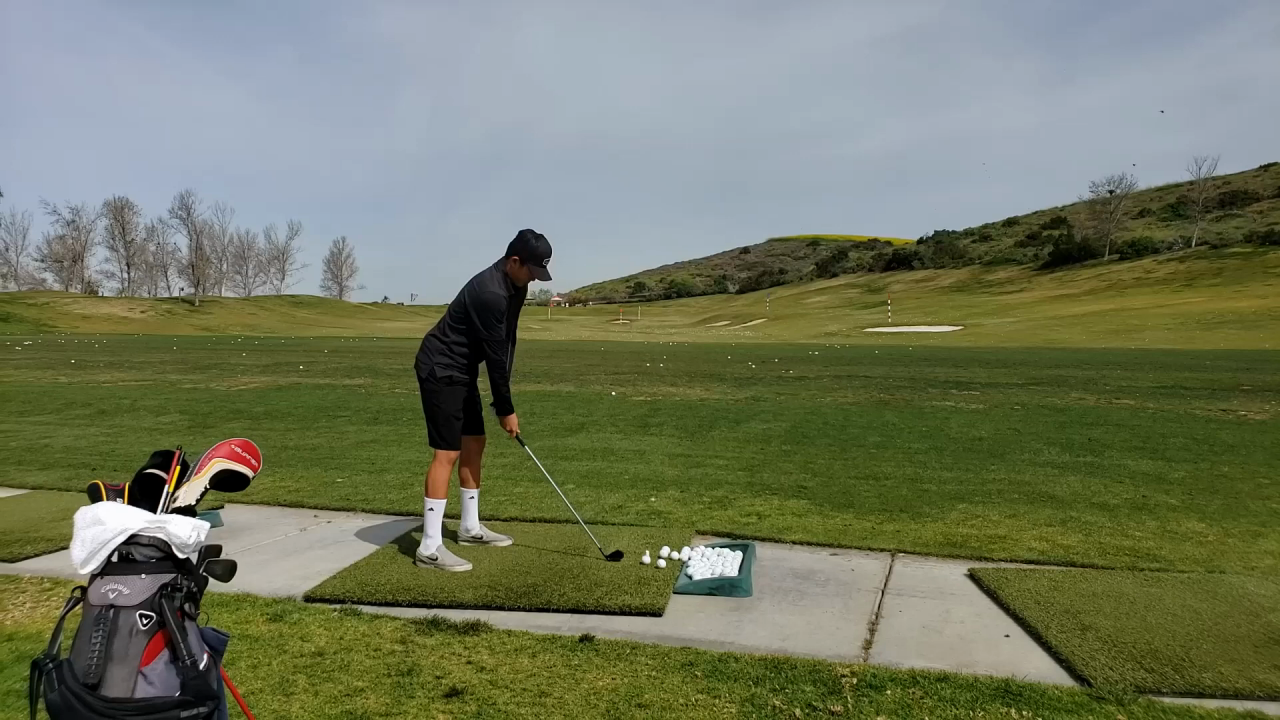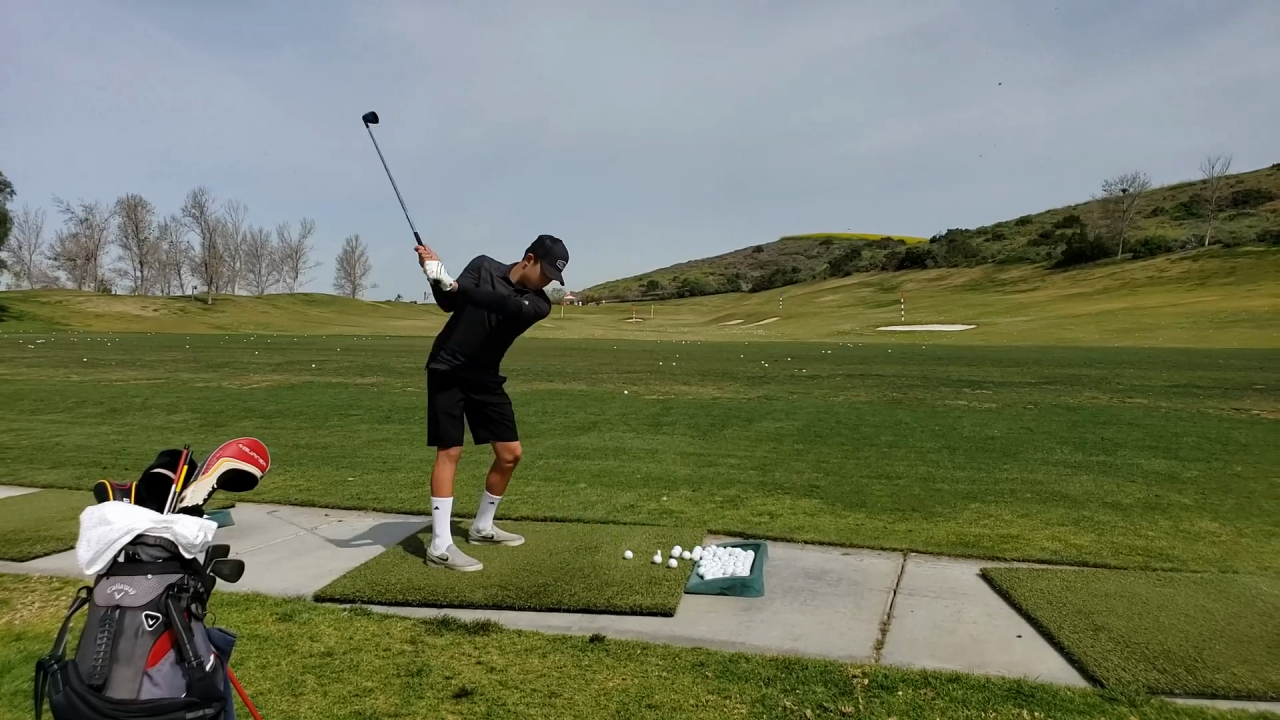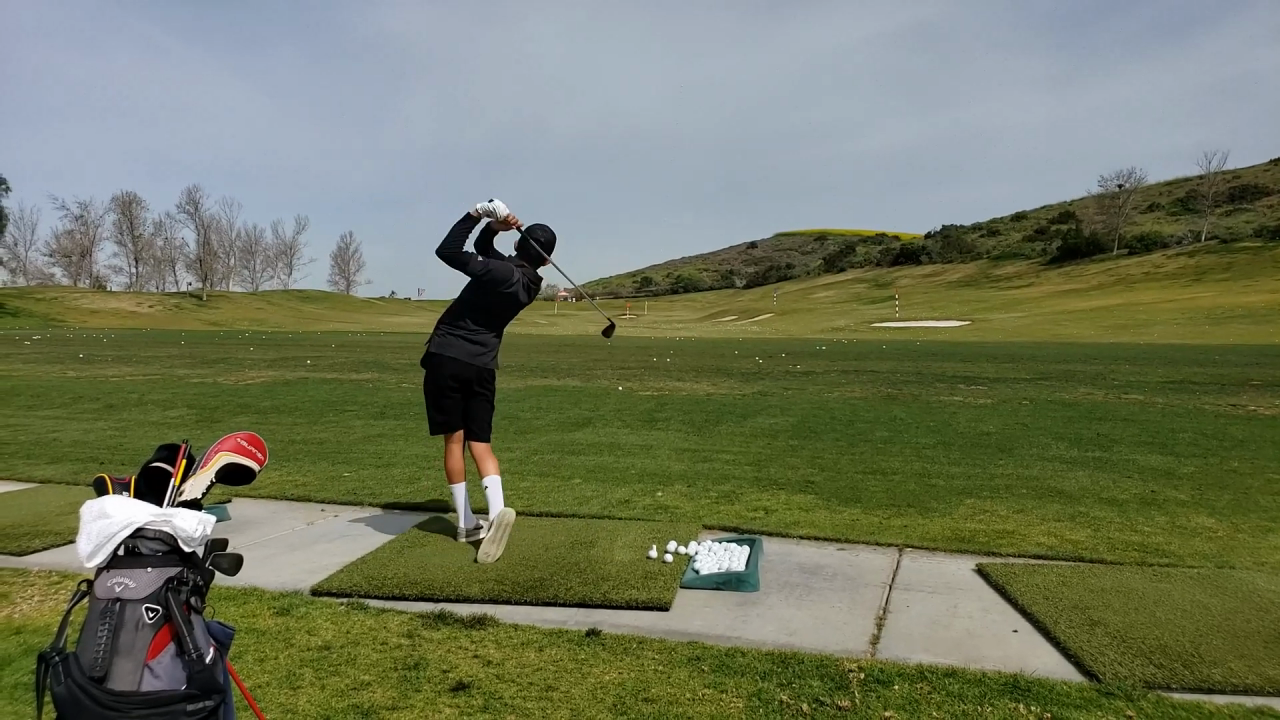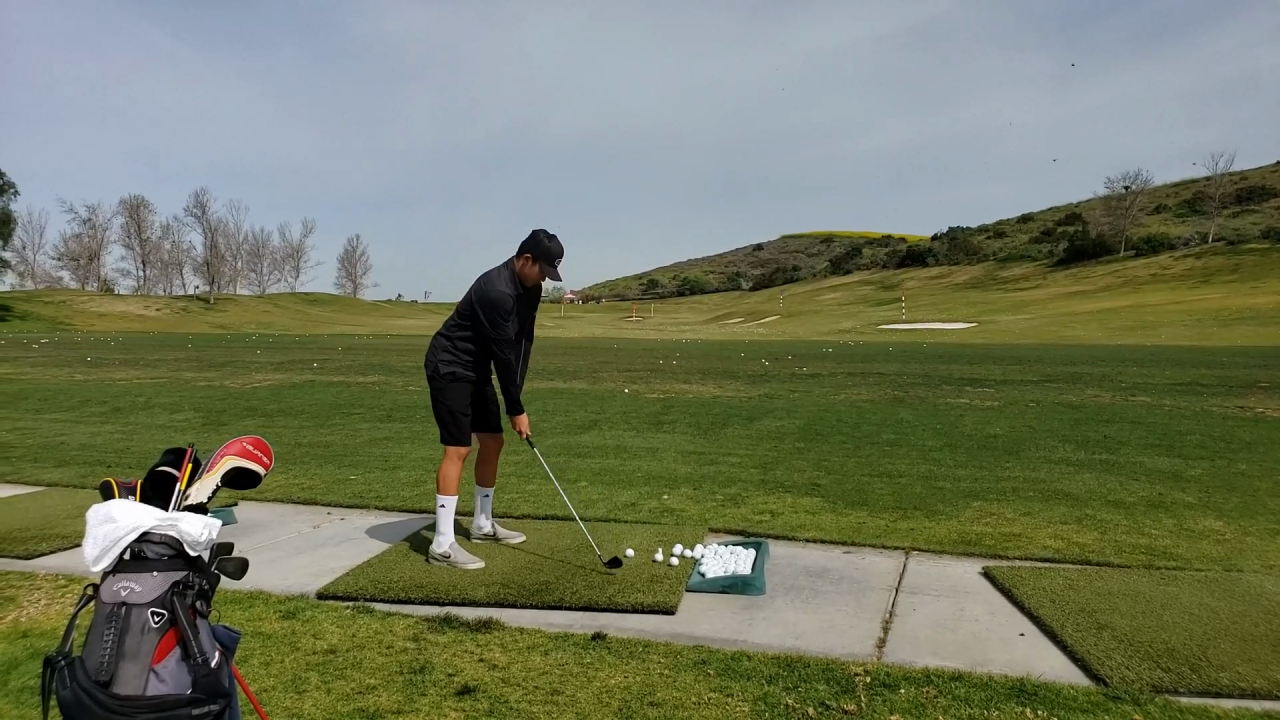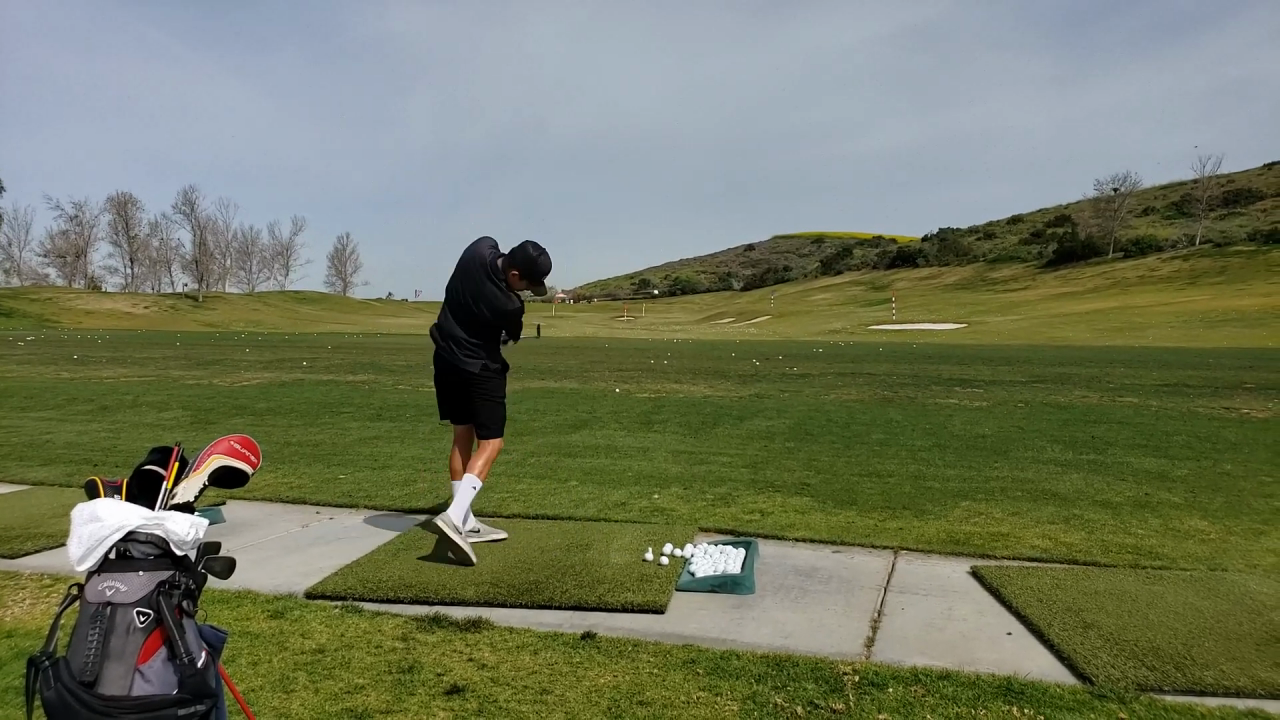
dt=1s
person 1, frame 1
left shoulder: (516, 287)
right shoulder: (490, 293)
left elbow: (508, 343)
right elbow: (495, 354)
left wrist: (502, 401)
right wrist: (506, 409)
left hip: (462, 370)
right hip: (440, 370)
left knee: (474, 444)
right knee: (447, 453)
left ankle: (470, 528)
right ankle: (430, 547)
person 1, frame 2
left shoulder: (538, 305)
right shoulder: (484, 266)
left elbow: (499, 302)
right elbow: (449, 301)
left wrist: (448, 280)
right wrist: (434, 272)
left hip: (486, 379)
right hip: (446, 370)
left knee: (510, 454)
right knee: (450, 453)
left ankle: (484, 527)
right ankle: (441, 546)
person 1, frame 3
left shoulder: (502, 273)
right shoulder: (529, 285)
left elbow: (447, 251)
right elbow: (484, 249)
left wrist: (478, 214)
right wrist: (492, 223)
left hip: (446, 358)
right hip: (481, 366)
left knee: (453, 439)
right knee: (480, 442)
left ankle: (466, 522)
right ankle: (497, 511)
person 1, frame 4
left shoulder: (531, 291)
right shoulder: (495, 290)
left elbow: (521, 345)
right elbow: (503, 352)
left wrist: (516, 400)
right wrist: (516, 410)
left hip: (478, 369)
right hip: (449, 367)
left knee: (493, 441)
right knee: (457, 449)
left ankle: (483, 524)
right ankle: (442, 544)
person 1, frame 5
left shoulder: (484, 247)
right shoulder: (511, 304)
right elbow: (512, 335)
right wrist: (510, 334)
left hip: (446, 355)
right hip: (477, 366)
left knee: (463, 434)
right knee: (490, 443)
left ankle: (463, 519)
right ankle: (453, 517)
